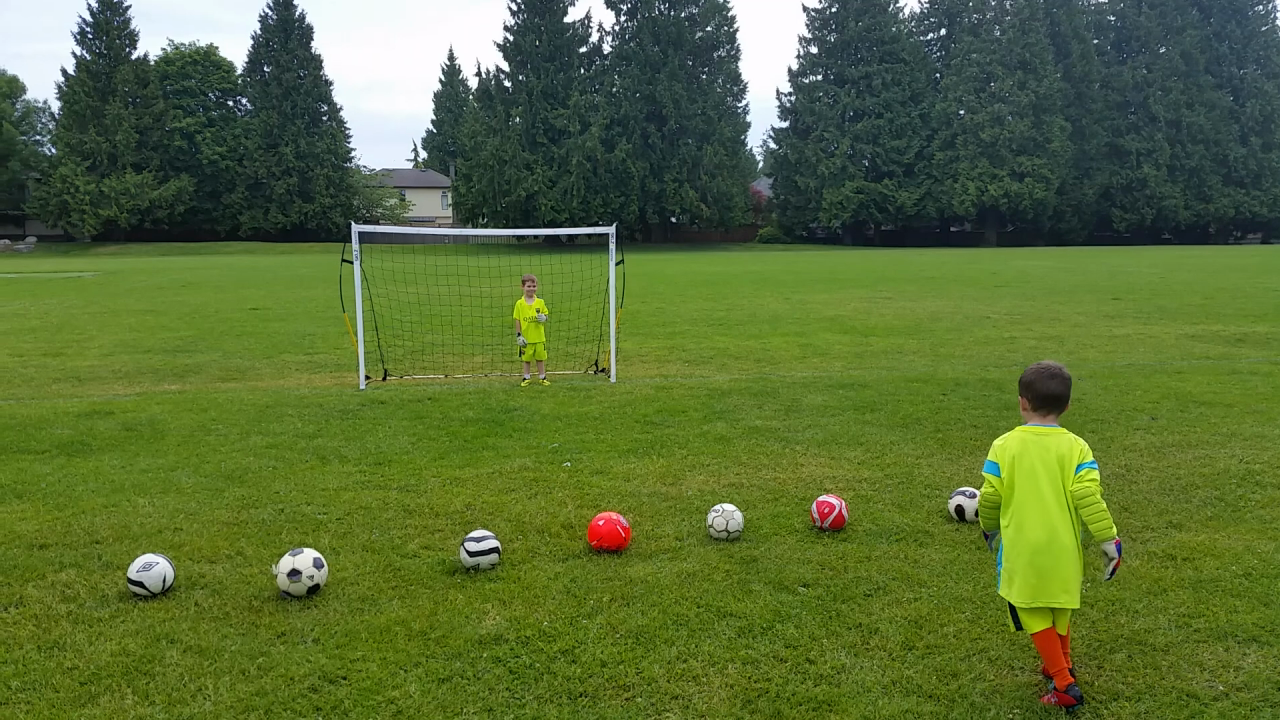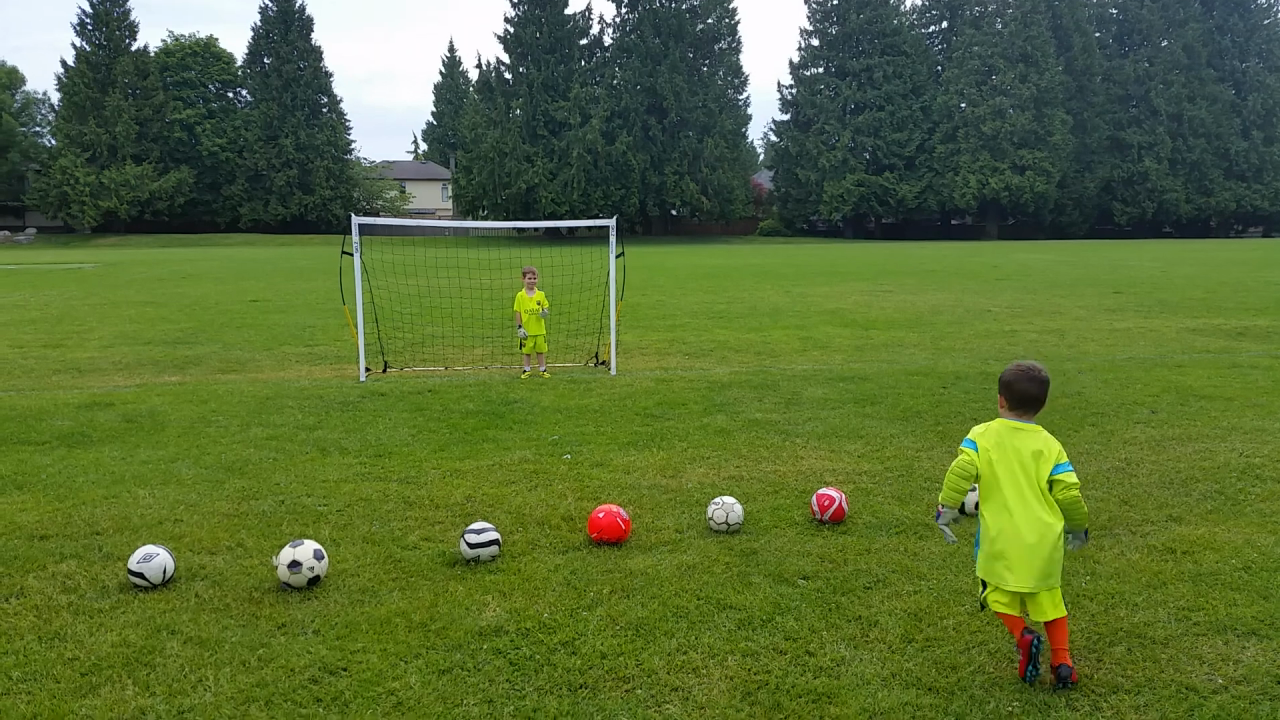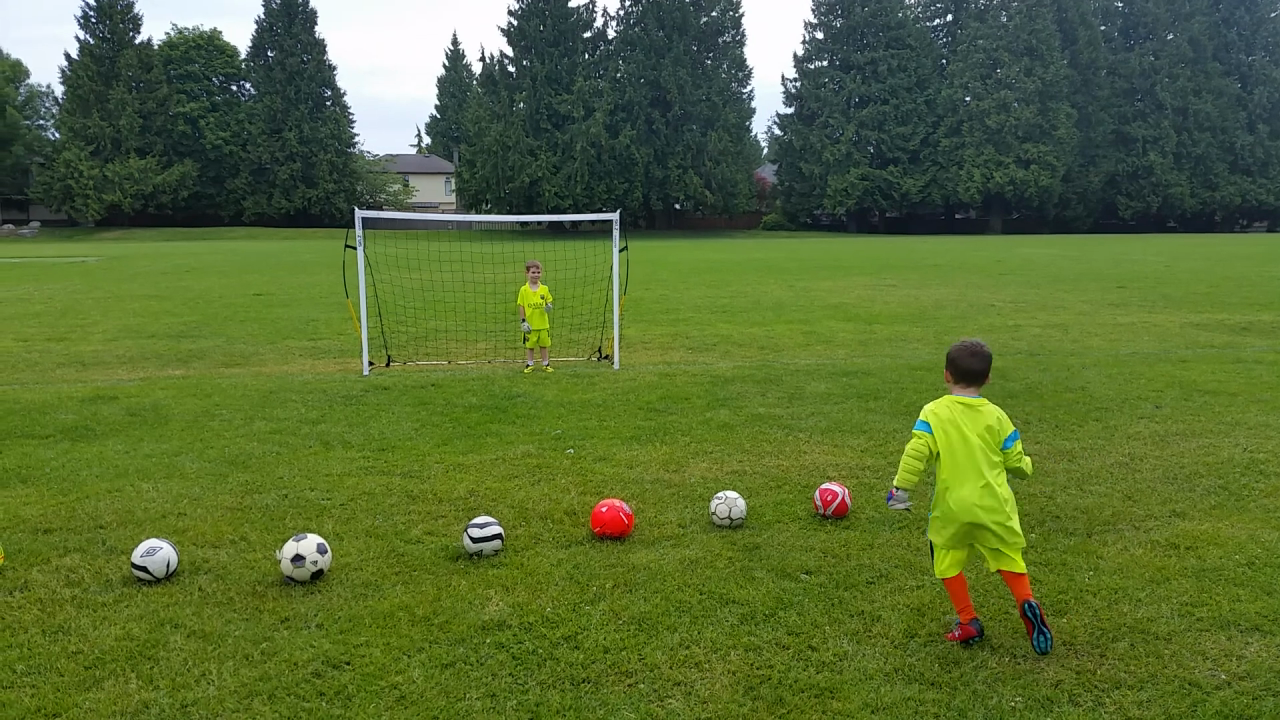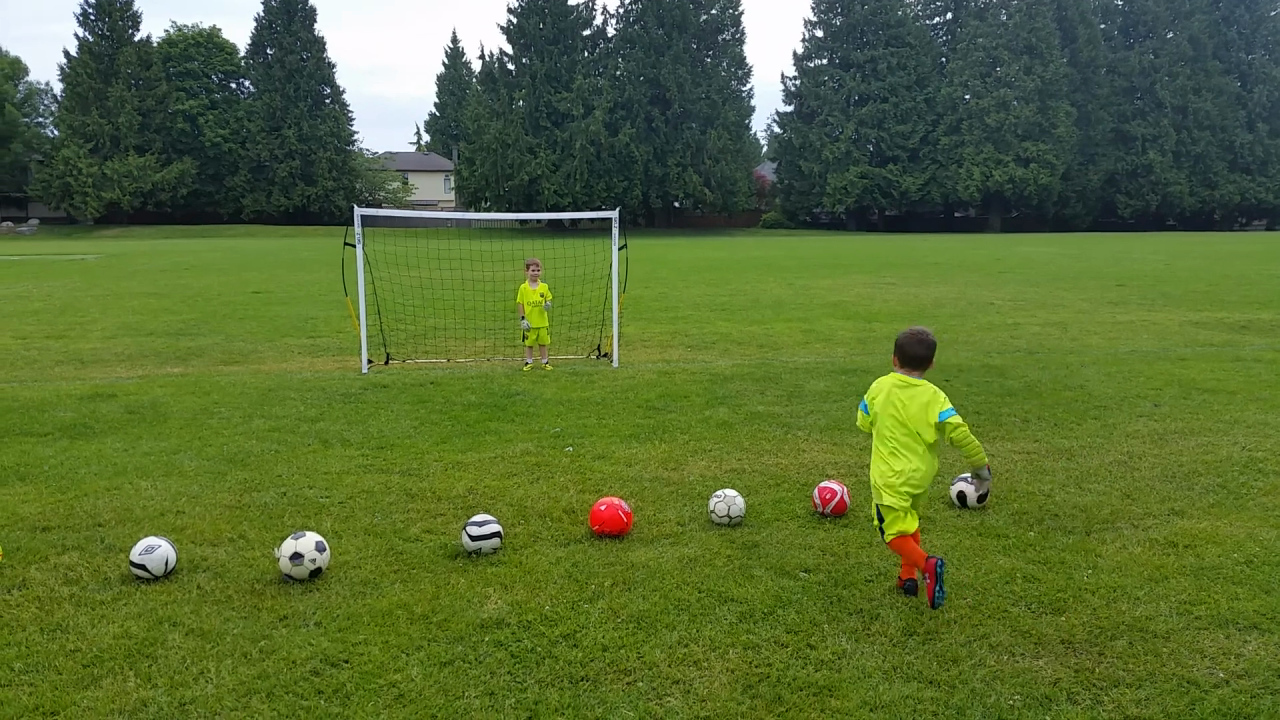
dt=0.2s
person 1, frame 1
left shoulder: (1004, 446)
right shoulder: (1076, 447)
left elbow: (989, 498)
right elbow: (1089, 498)
left wrist: (989, 529)
right wrist: (1110, 541)
left hip: (1022, 549)
right hip: (1063, 548)
left knee: (1036, 616)
right knee: (1060, 610)
left ankle: (1064, 686)
right ankle: (1060, 667)
person 1, frame 2
left shoulder: (982, 435)
right shoulder: (1048, 444)
left elbow: (962, 472)
right elbow: (1069, 492)
left wrist: (946, 508)
right wrist: (1078, 526)
left hip: (1002, 538)
right hip: (1045, 537)
left knee: (1000, 598)
right knee: (1049, 597)
left ankle: (1024, 637)
right ankle: (1063, 663)
person 1, frame 3
left shoulder: (933, 412)
right shoulder: (997, 415)
left elbow: (916, 454)
right elbow: (1016, 462)
left wrist: (899, 488)
right wrist: (1027, 465)
left hip: (953, 506)
right hip: (995, 505)
left knee: (948, 561)
right knee: (1009, 559)
left ankle: (968, 623)
right ankle: (1028, 604)
person 1, frame 4
left shoulder: (879, 387)
right shoulder: (934, 397)
left elbow: (864, 422)
right elbow: (960, 434)
right wrist: (981, 466)
left hip: (889, 475)
right hip: (922, 475)
left knee: (896, 532)
right knee: (908, 515)
left ankle: (927, 564)
right ankle: (911, 576)
